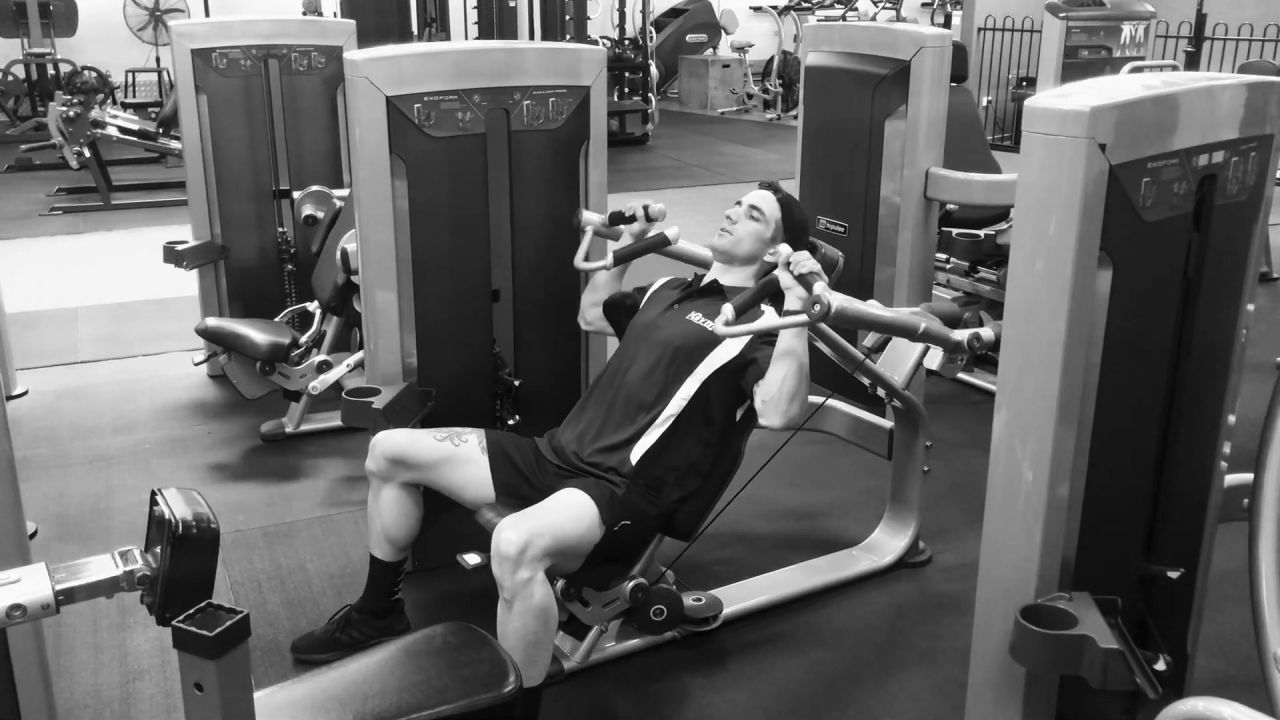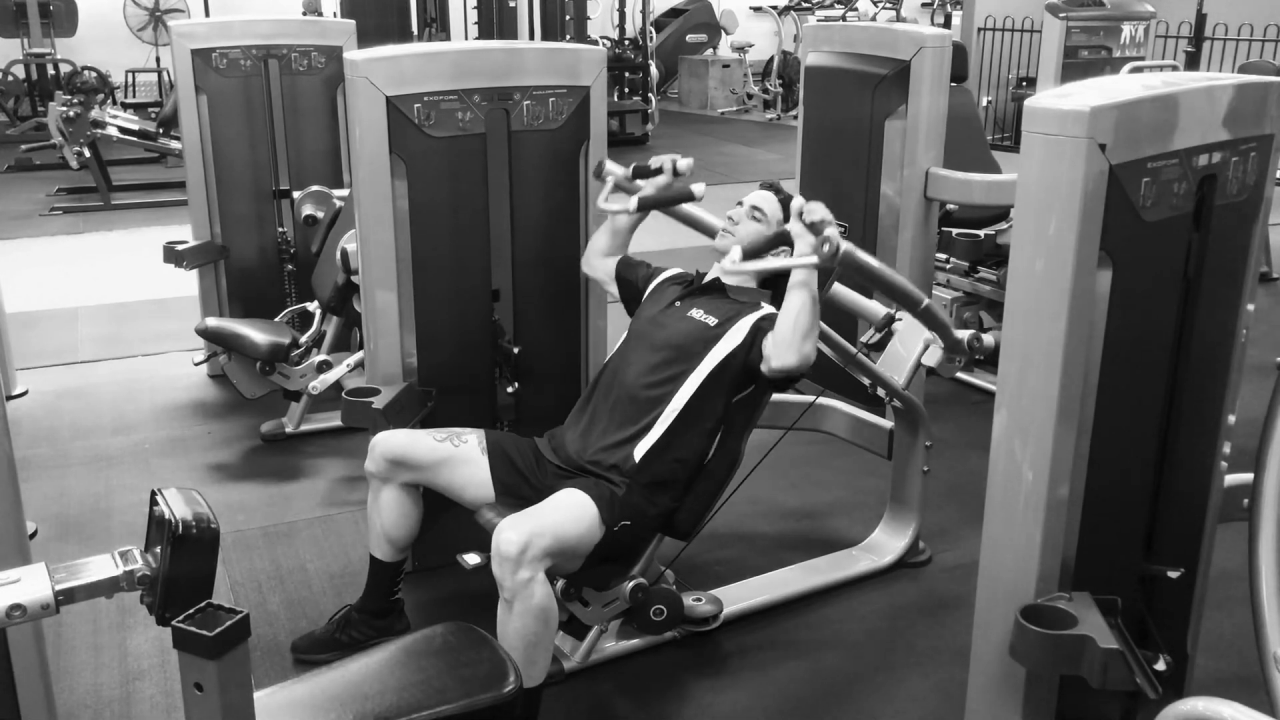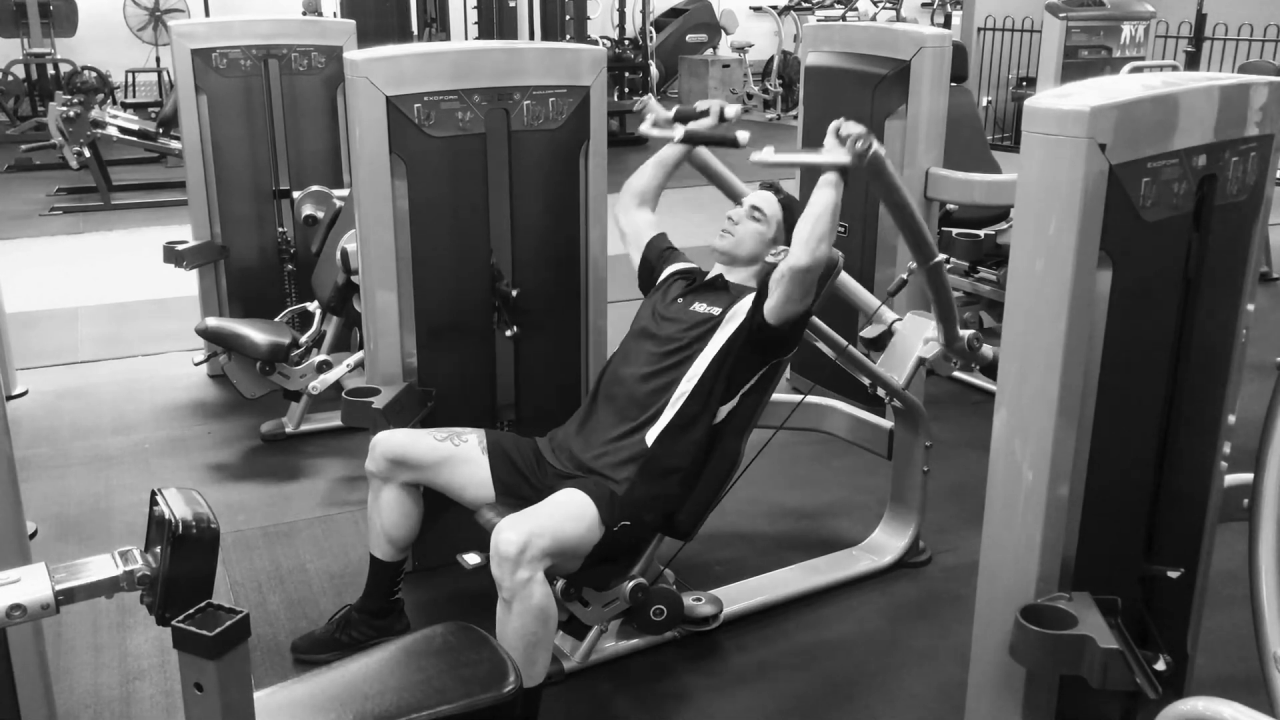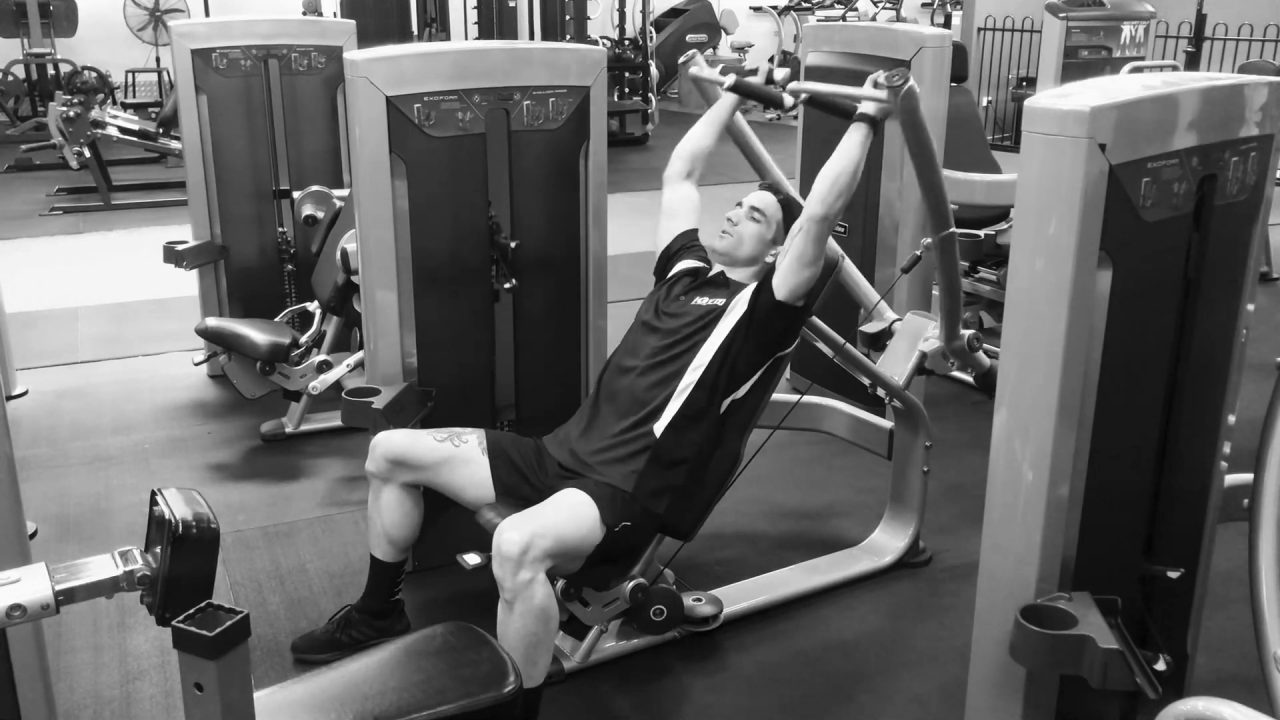
dt=0.3s
person 1, frame 1
left shoulder: (760, 326)
right shoulder: (672, 290)
left elbow: (778, 415)
right elbow: (591, 314)
left wrist: (795, 309)
right wrist: (625, 244)
left hip: (624, 488)
right hip: (559, 453)
left knee: (517, 545)
right knee: (389, 452)
right ankle: (378, 614)
person 1, frame 2
left shoulder: (758, 319)
right shoulder: (675, 285)
left elbow: (790, 358)
right elbow: (597, 260)
left wrist: (808, 253)
right wrist: (646, 198)
left hip: (623, 487)
right hip: (558, 453)
left knee: (517, 546)
right knee: (390, 452)
right ankle: (378, 613)
person 1, frame 3
left shoulder: (760, 316)
right shoulder: (679, 278)
left elbow: (805, 262)
right elbow: (630, 205)
left wrist: (832, 172)
right wrist: (685, 139)
left hip: (623, 490)
right hip: (557, 454)
left knee: (515, 547)
right knee: (390, 451)
right ankle: (378, 613)
person 1, frame 4
left shoulder: (762, 311)
right shoulder: (686, 270)
left elbow: (818, 216)
right elbow: (679, 174)
left wrist: (865, 122)
right wrist: (731, 97)
left hip: (629, 489)
right hip: (560, 453)
left knee: (518, 547)
right knee: (390, 451)
right ankle: (379, 613)
